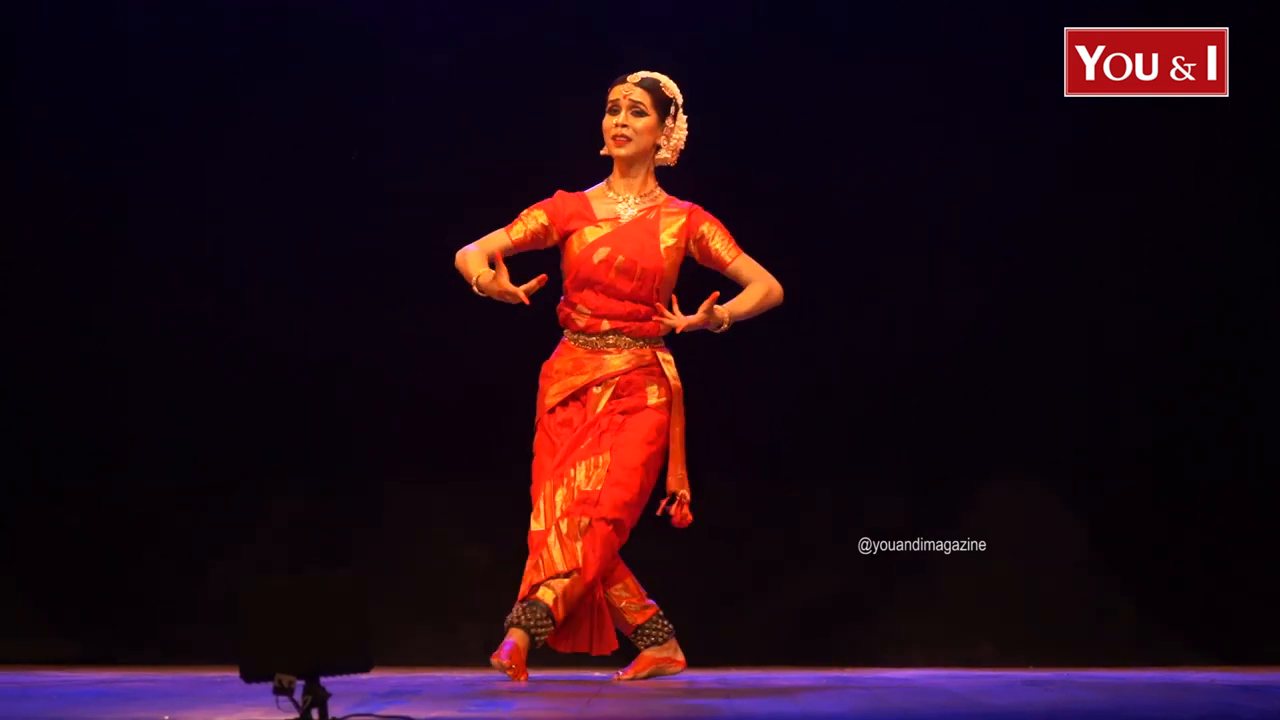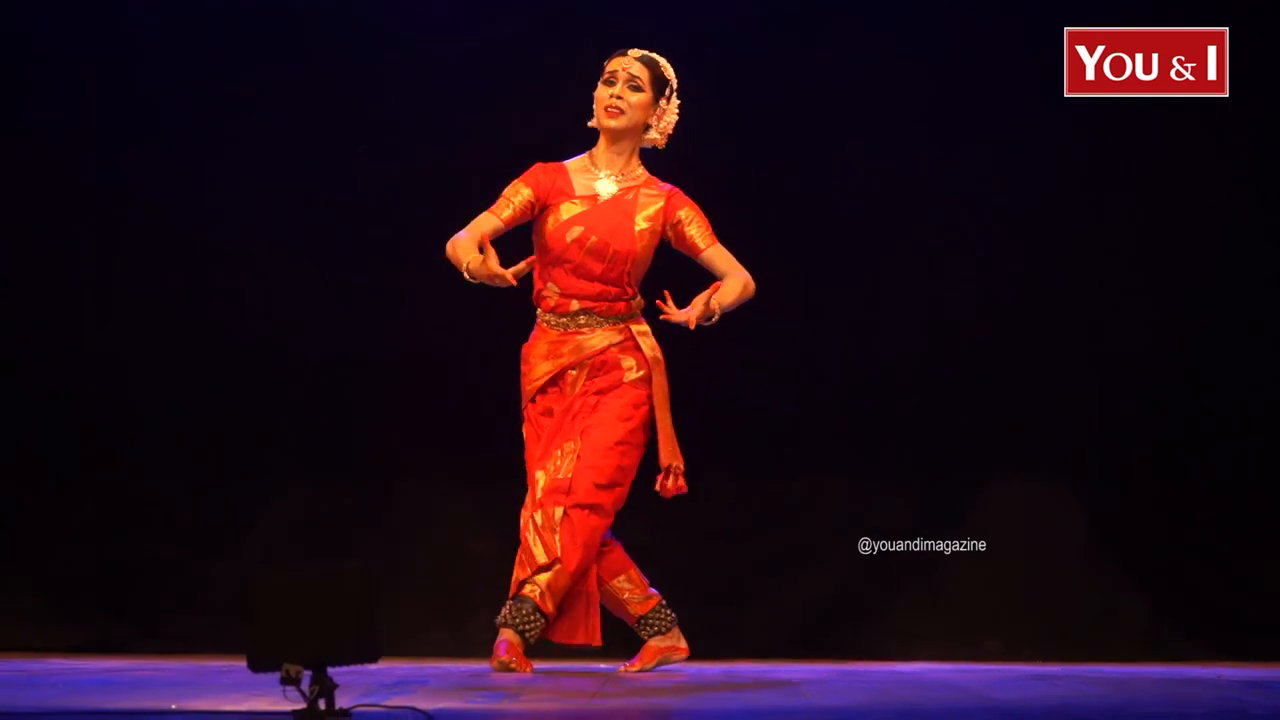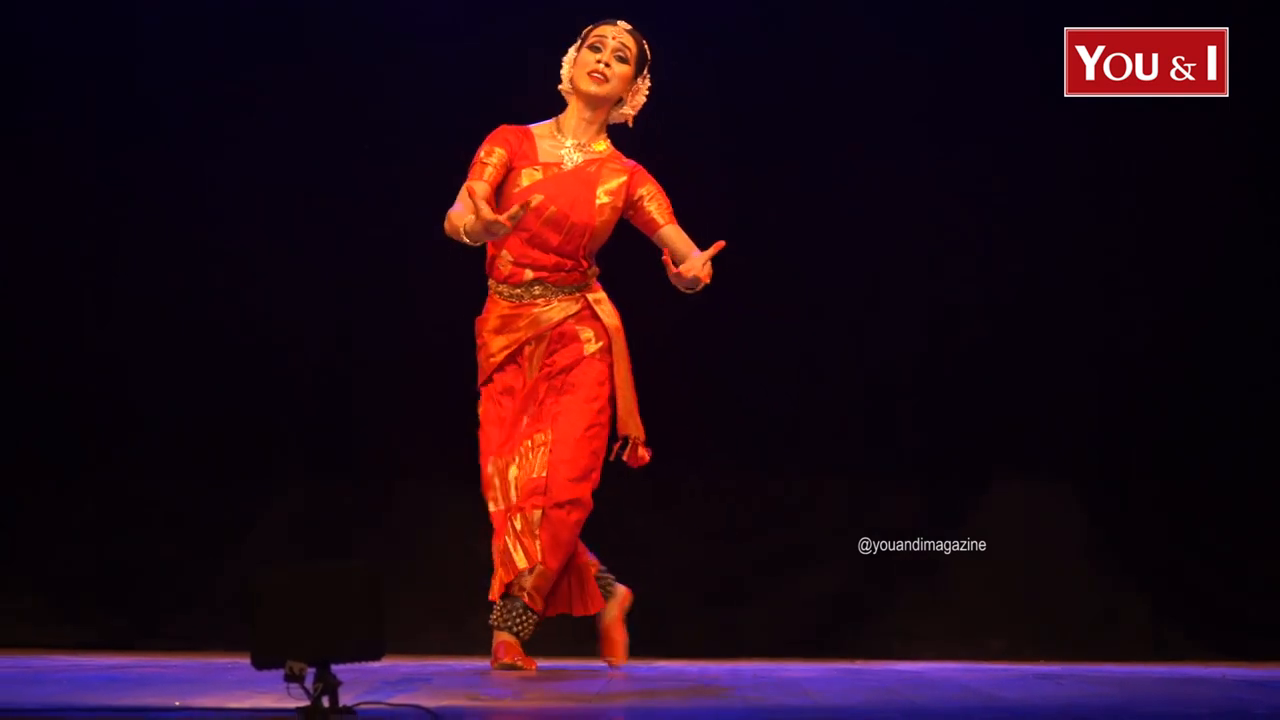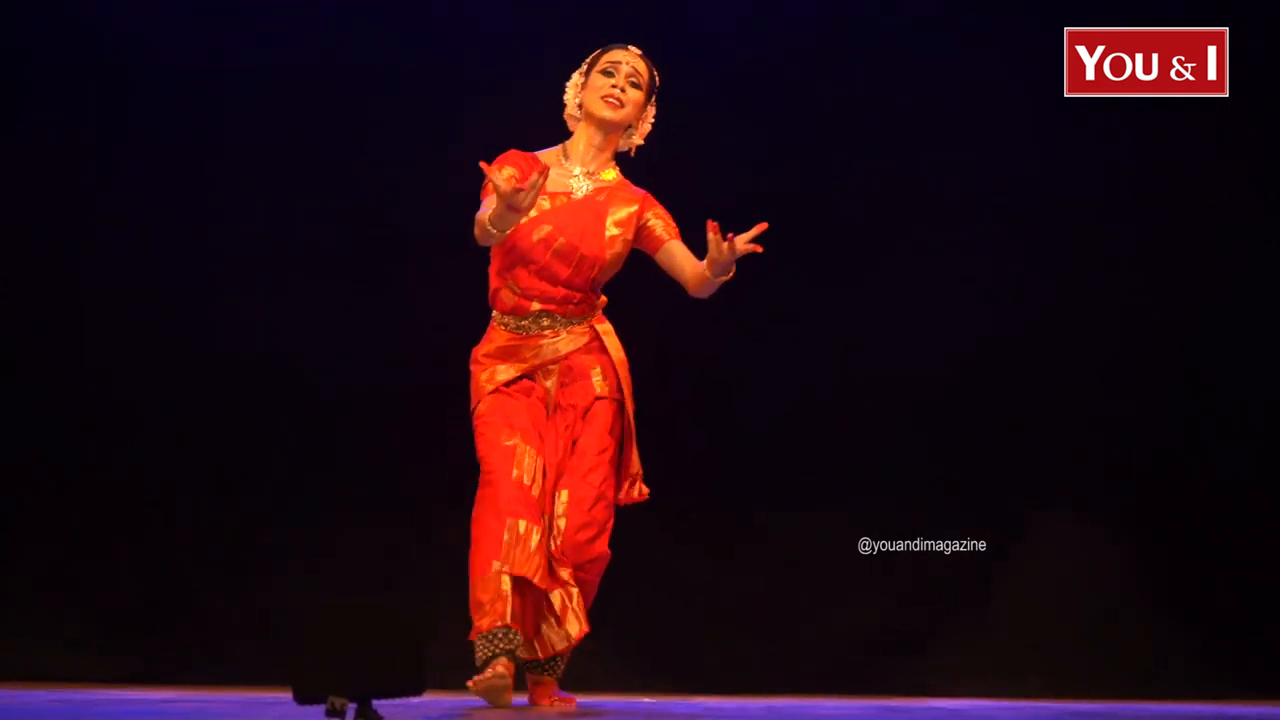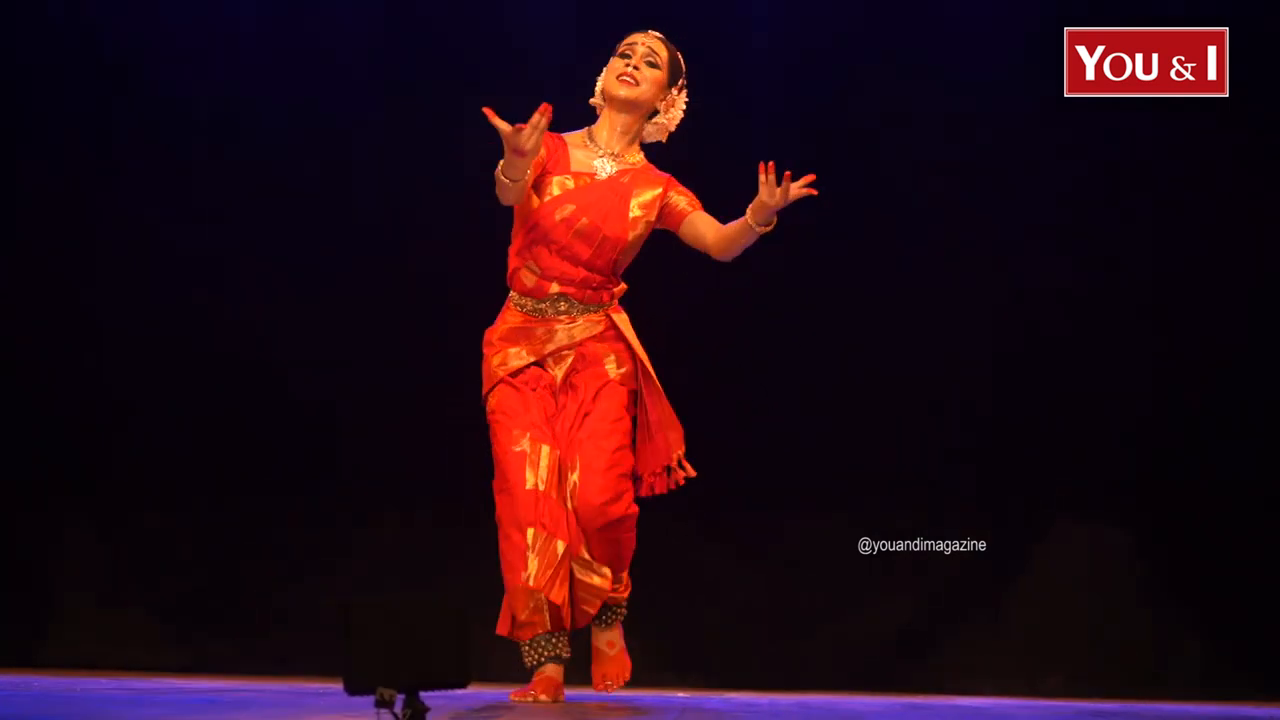
dt=0.3s
person 1, frame 1
left shoulder: (685, 220)
right shoulder: (568, 208)
left elbow: (769, 288)
right elbow: (469, 252)
left wrist: (714, 318)
right wrist: (487, 280)
left hip: (641, 385)
right hip: (570, 381)
left knee: (592, 509)
right knee: (563, 519)
left ankle: (525, 629)
right ankle: (659, 643)
person 1, frame 2
left shoulder: (663, 202)
right shoulder: (546, 179)
left elbow: (741, 279)
right elbow: (461, 240)
left wrist: (705, 308)
right wrist: (477, 264)
left hip: (619, 363)
right hip: (548, 362)
left knee: (579, 498)
right knee: (570, 509)
left ankle: (516, 629)
right ankle: (662, 632)
person 1, frame 3
left shoulder: (626, 176)
right shoulder: (510, 142)
left elbow: (693, 257)
right elbow: (457, 216)
left wrist: (692, 272)
right wrist: (480, 228)
left hip: (579, 334)
right hip: (506, 333)
left knee: (557, 485)
right knee: (511, 484)
left ankle: (511, 625)
right ankle: (604, 594)
person 1, frame 4
left shoulder: (634, 205)
right shoulder: (518, 169)
left elbow: (697, 281)
right elbow: (485, 231)
left wrist: (724, 260)
right wrist: (505, 214)
left hip: (583, 363)
right hip: (506, 361)
left knee: (577, 523)
right knee: (514, 486)
left ankle: (547, 667)
right ankle: (500, 660)
person 1, frame 5
left shoulder: (656, 189)
right shoulder: (545, 151)
left elbow: (721, 244)
right elbow: (509, 193)
left wrist: (761, 213)
right wrist: (515, 162)
left hip: (597, 347)
right hip: (520, 344)
left knee: (598, 491)
right knee: (529, 491)
left ankle: (606, 617)
right ankle: (545, 662)
